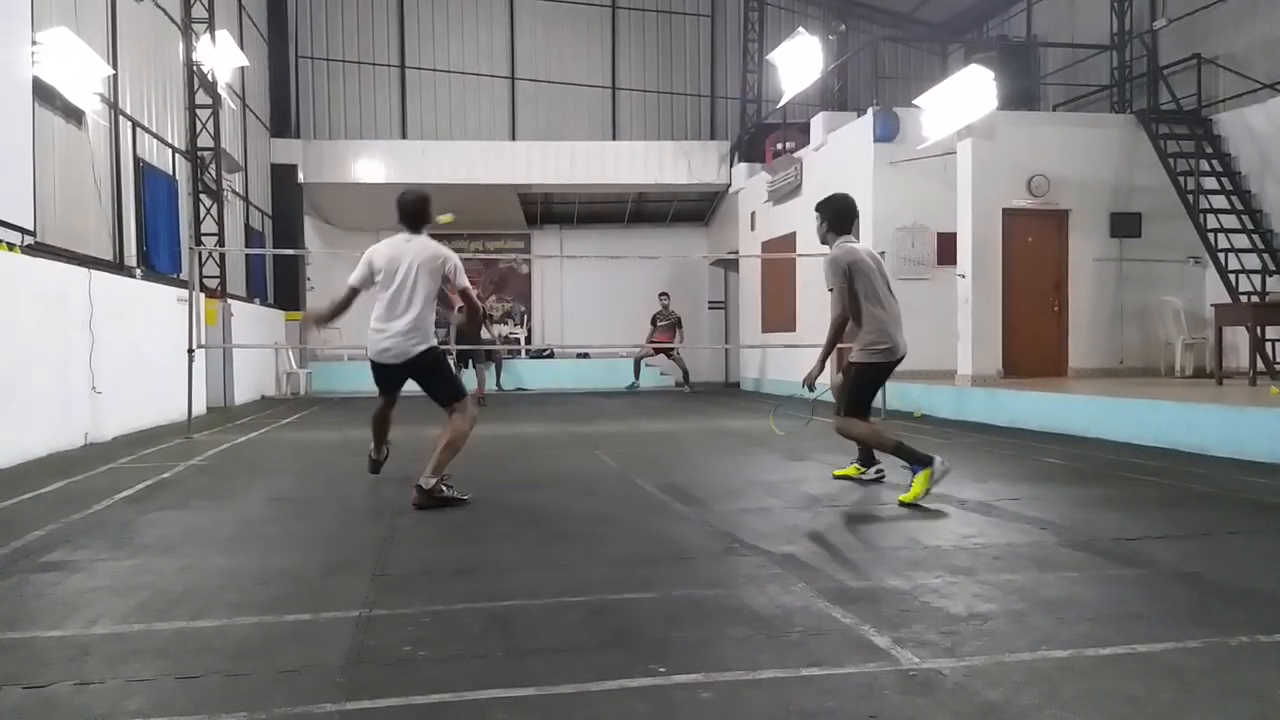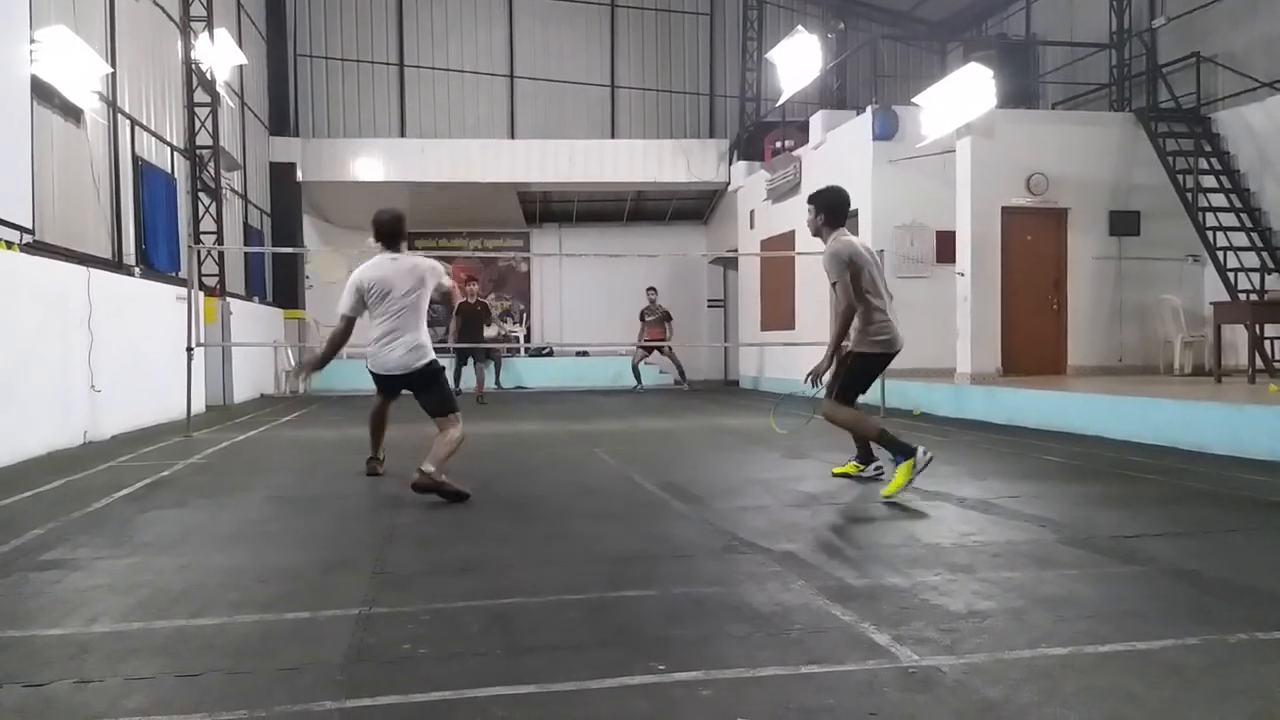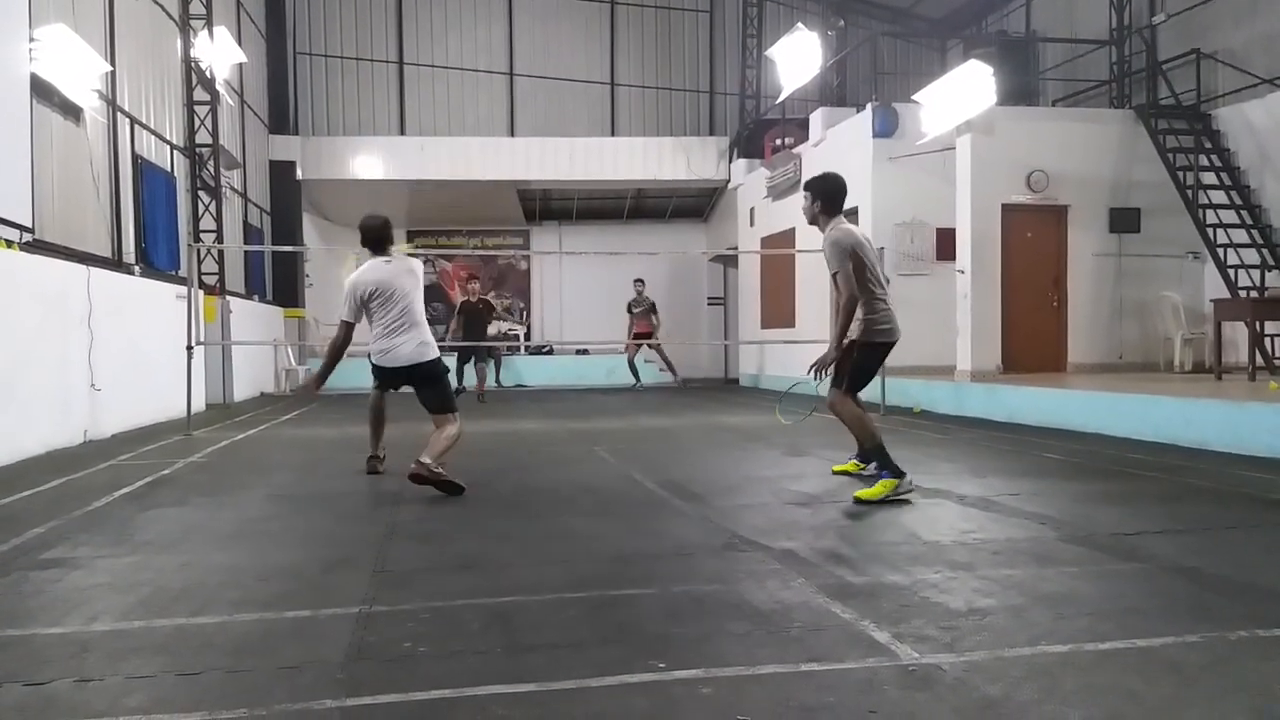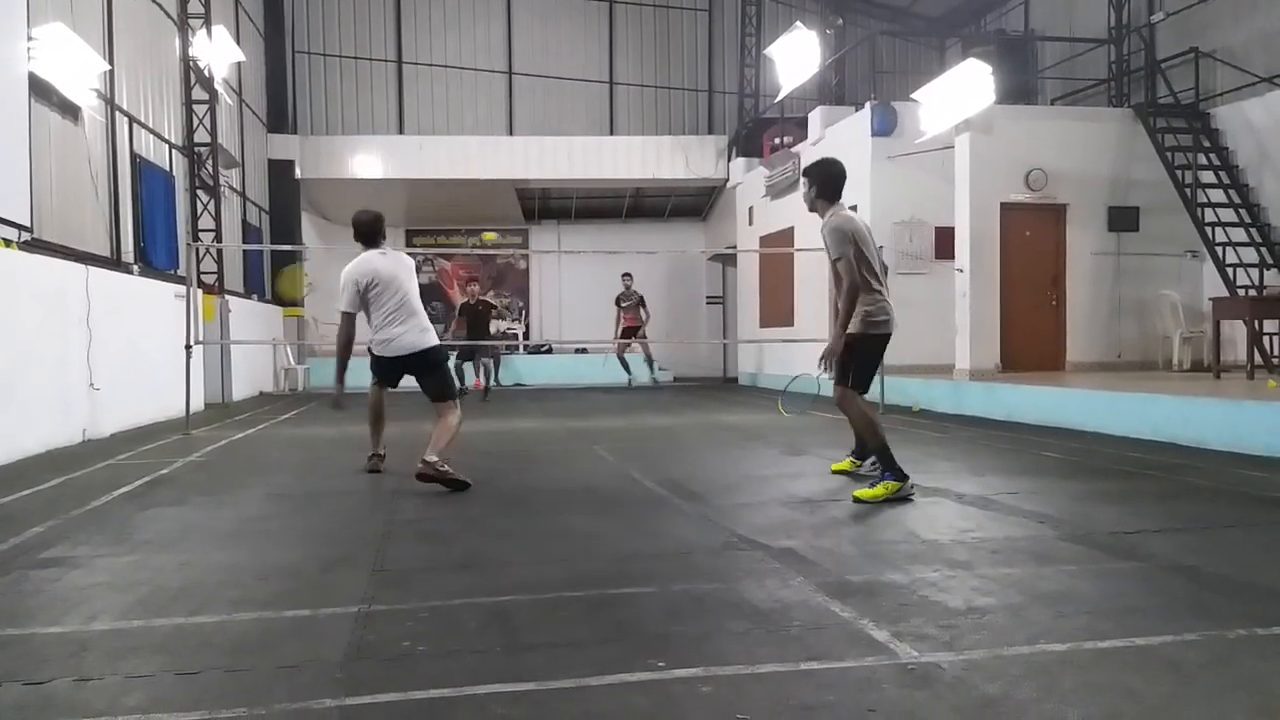
dt=0.1s
person 1, frame 1
left shoulder: (836, 259)
right shoulder: (866, 253)
left elbow: (841, 315)
left wrist: (820, 364)
left hip: (874, 349)
right hip: (889, 344)
left knee: (845, 422)
right knee: (848, 401)
left ankle: (923, 463)
right ankle: (867, 462)
person 1, frame 2
left shoulder: (835, 252)
right shoulder: (859, 245)
left elbow: (847, 306)
left wrist: (829, 357)
left hip: (872, 341)
right hip: (883, 337)
left knee: (833, 407)
right knee: (841, 394)
left ankle: (907, 453)
right ankle: (866, 459)
person 1, frame 3
left shoulder: (835, 239)
right shoulder: (852, 233)
left elbow: (849, 296)
left wrist: (832, 347)
left hip: (872, 331)
right hip: (878, 327)
left knee: (839, 399)
right knee: (845, 394)
left ankle: (892, 474)
right ankle: (867, 457)
person 1, frame 4
left shoulder: (834, 226)
right shoulder: (851, 219)
left elbow: (850, 283)
right elbow: (880, 269)
left wrist: (837, 336)
left hip: (867, 323)
right hip: (872, 319)
left knee: (847, 395)
right knee: (849, 390)
left ankle: (895, 477)
right ankle: (864, 454)
person 2, frame 1
left shoulder: (377, 252)
right shoulder: (443, 255)
left elbow: (345, 300)
right elbow: (473, 305)
left wrist: (321, 317)
right wrist: (475, 325)
left hip: (381, 349)
right hip: (420, 349)
left knee: (387, 398)
right knee: (464, 414)
left ankle: (377, 454)
right ankle: (429, 483)
person 2, frame 2
left shoulder: (362, 275)
right shoulder: (427, 267)
left elbow: (342, 331)
right elbow: (448, 292)
left wrist: (318, 362)
left hip: (379, 361)
right hip: (419, 361)
left knee: (384, 398)
right knee: (453, 428)
left ankle: (375, 459)
right ankle: (429, 471)
person 2, frame 3
left shoulder: (357, 280)
right shoulder: (415, 267)
left elbow: (343, 336)
left wrist: (320, 376)
left hip: (387, 359)
right hip: (425, 357)
left knee: (380, 391)
right knee: (450, 424)
left ankle: (375, 456)
right ankle: (426, 462)
person 2, frame 4
left shoulder: (353, 272)
right shoulder: (406, 260)
left elbow: (347, 328)
left wrist: (340, 378)
left hip: (386, 349)
right hip: (426, 345)
left knee: (378, 387)
right knee: (450, 412)
left ankle: (376, 454)
right ankle: (432, 460)
